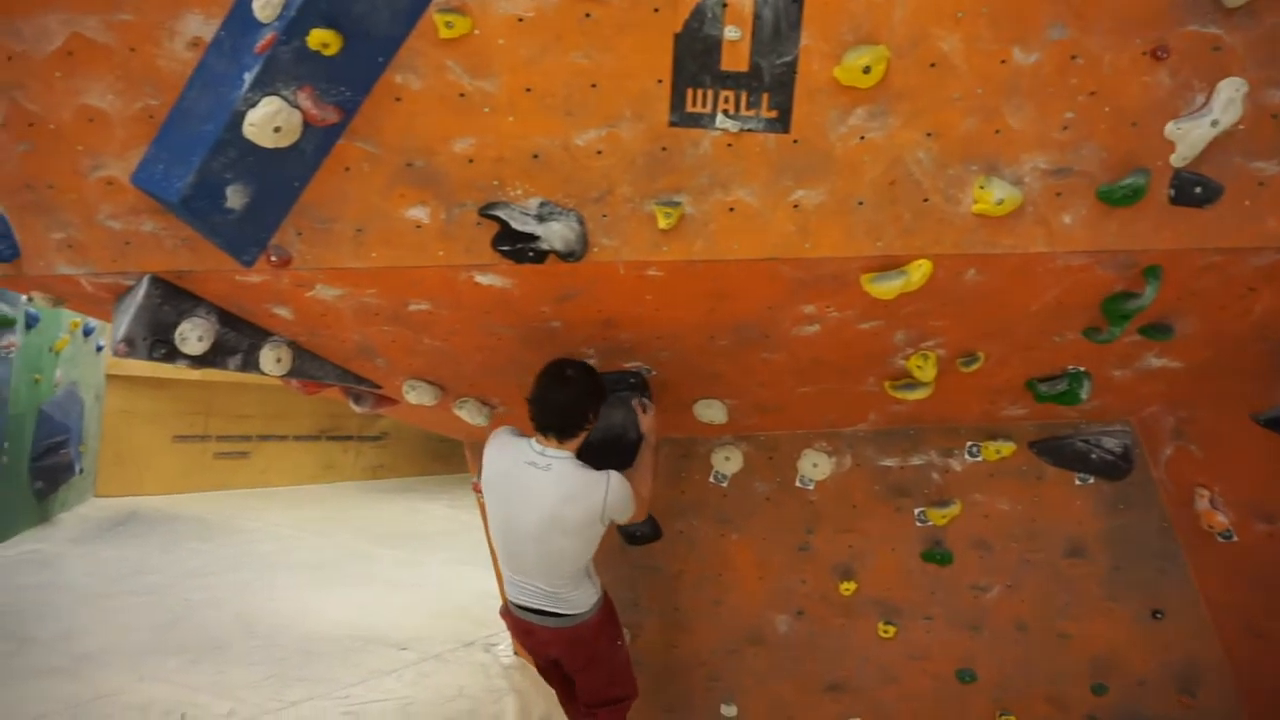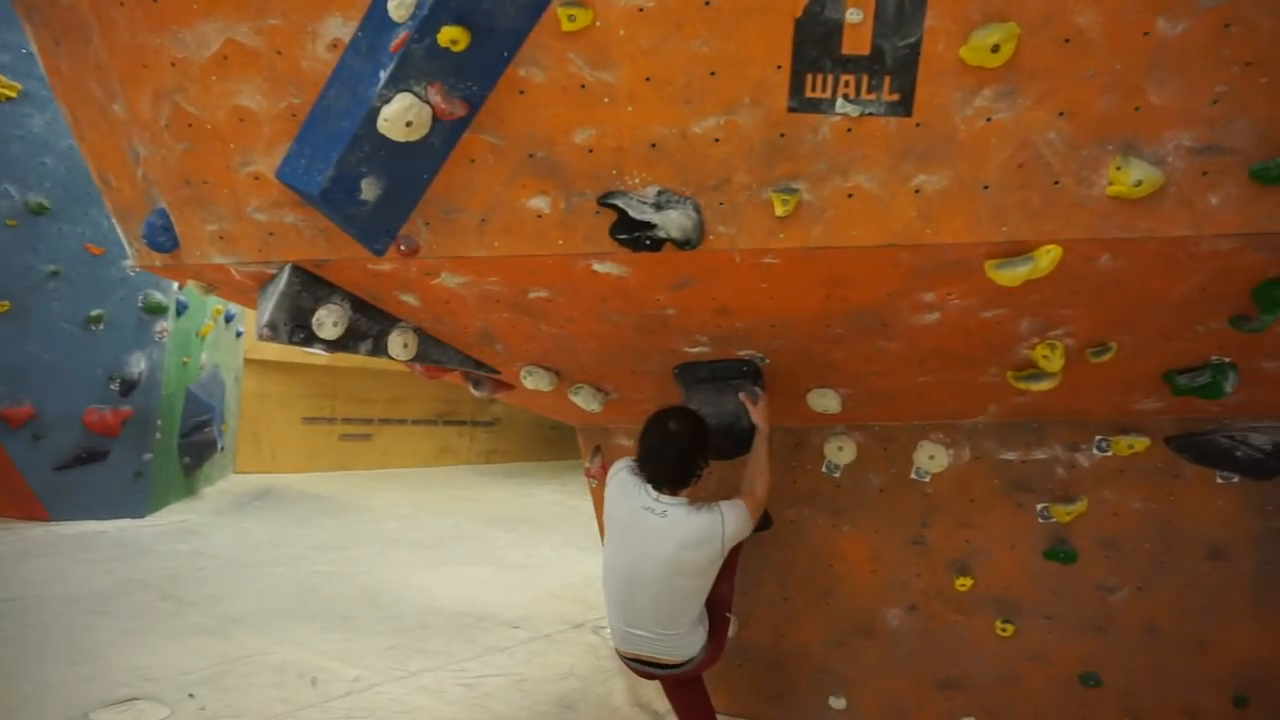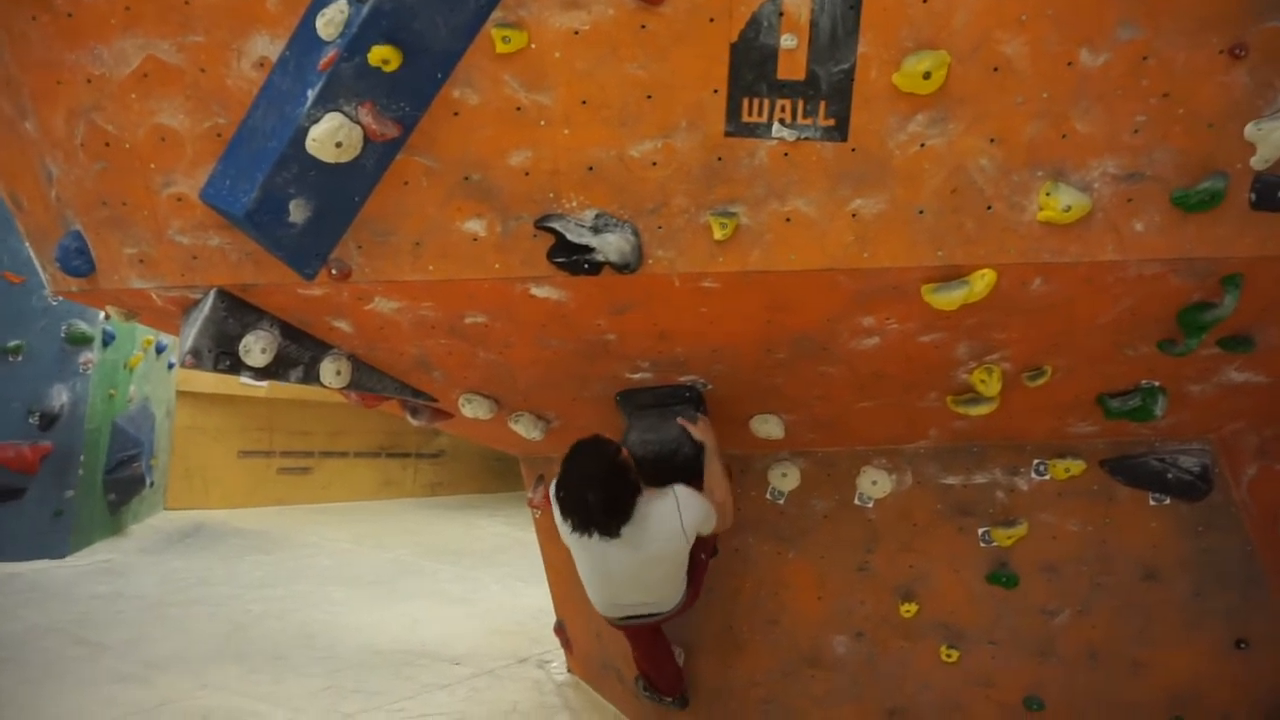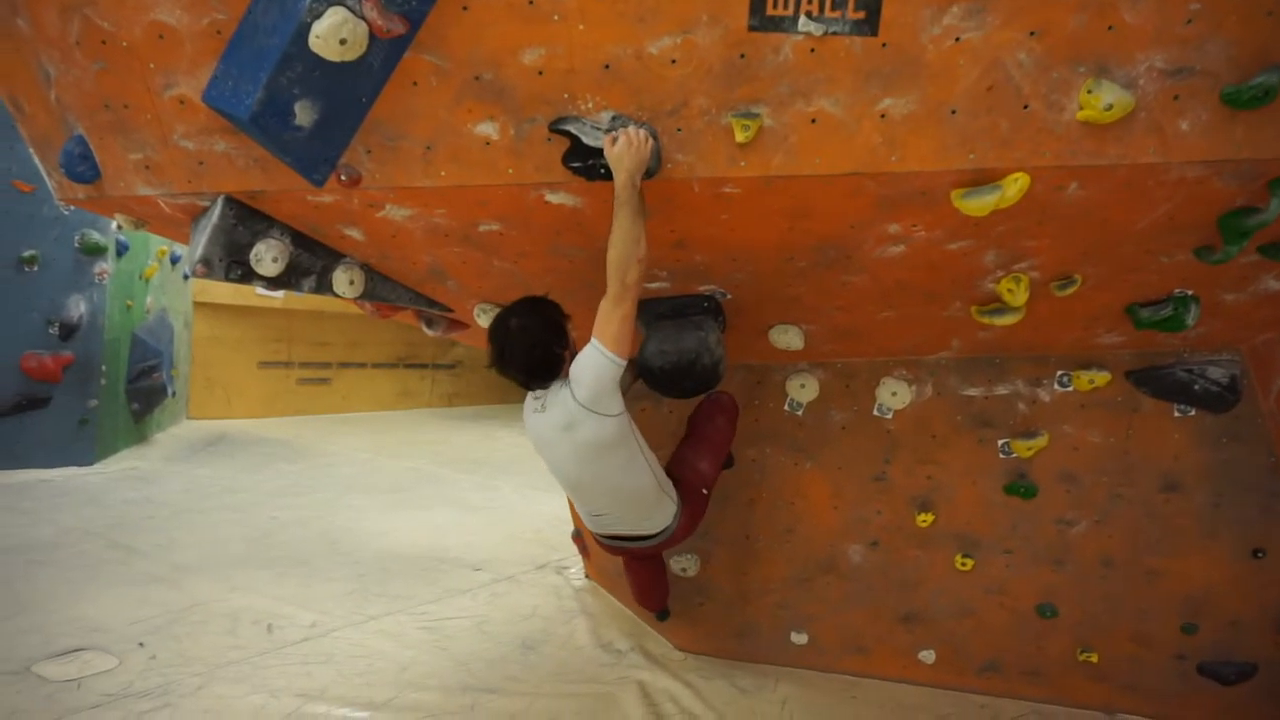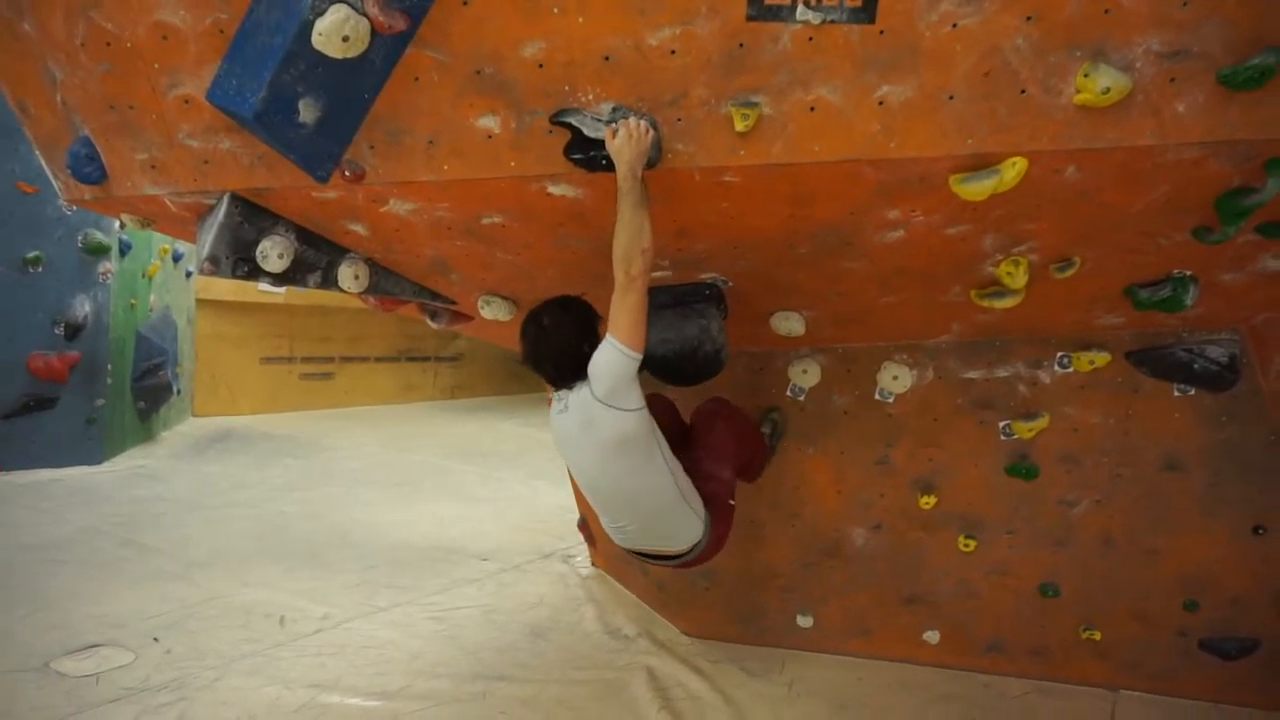
dt=1s
person 1, frame 1
left shoulder: (498, 446)
right shoulder: (602, 487)
right elbow: (638, 508)
right wrist: (649, 438)
left hip: (521, 616)
right hip: (578, 621)
left knee: (567, 687)
person 1, frame 2
left shoulder: (618, 481)
right shoulder: (714, 525)
left elbow: (651, 460)
right elbow: (754, 496)
right wrist: (762, 430)
left hip: (628, 654)
right hip: (687, 659)
person 1, frame 3
left shoulder: (562, 503)
right shoulder: (678, 508)
right elbow: (723, 517)
right wrist: (709, 445)
left hip: (614, 614)
right hip: (672, 603)
right knee: (721, 471)
left ankle: (666, 688)
person 1, frame 4
left shoulder: (534, 410)
right shoulder: (586, 389)
right elbow: (624, 284)
right wrist: (627, 177)
left hip: (610, 534)
right hip: (669, 522)
right knee: (720, 405)
left ankle: (654, 604)
right ankle: (709, 461)
person 1, frame 5
left shoulder: (559, 412)
right shoulder: (606, 385)
right elbow: (632, 273)
right wrist: (629, 169)
left hip: (639, 544)
right hip: (694, 540)
right knee: (715, 413)
right ankle: (754, 456)
